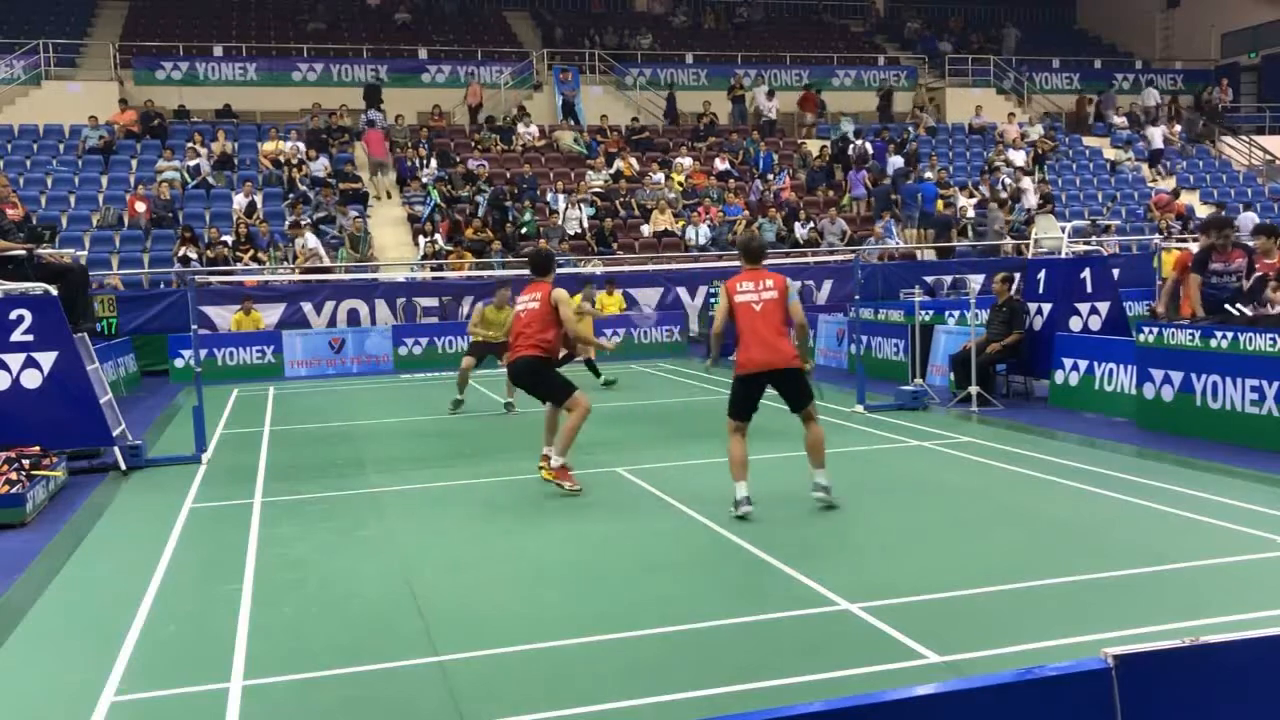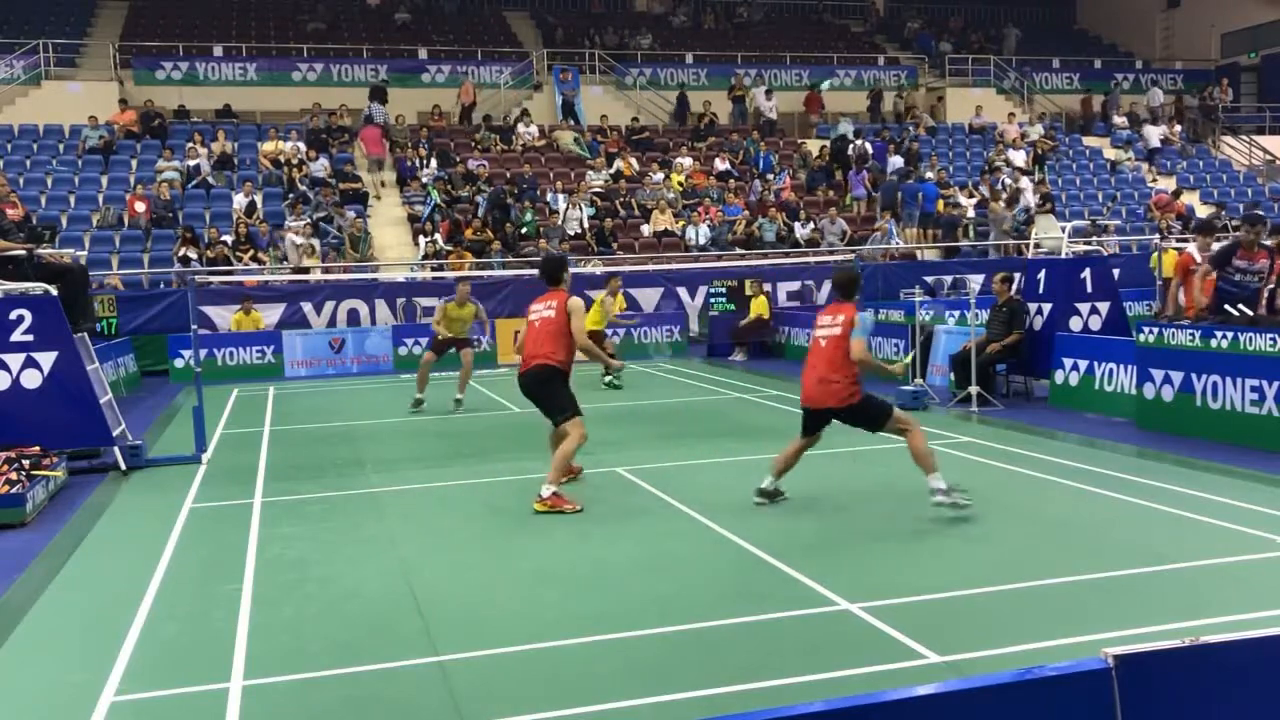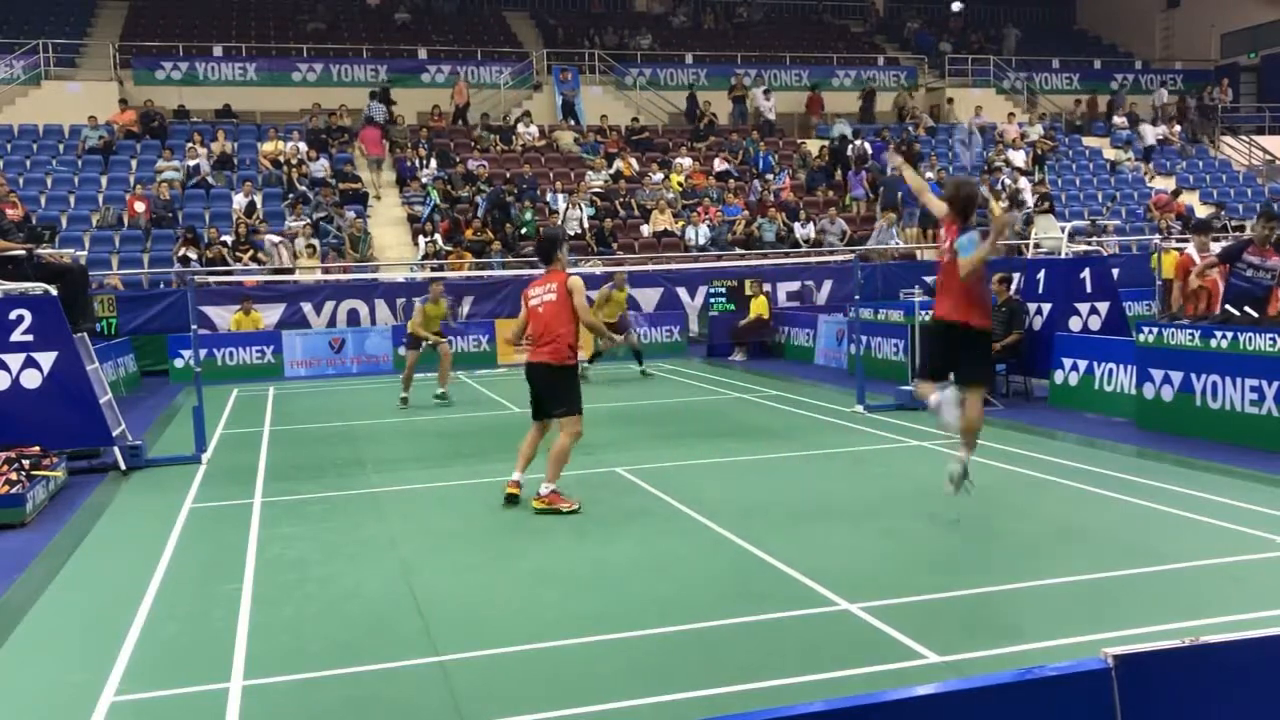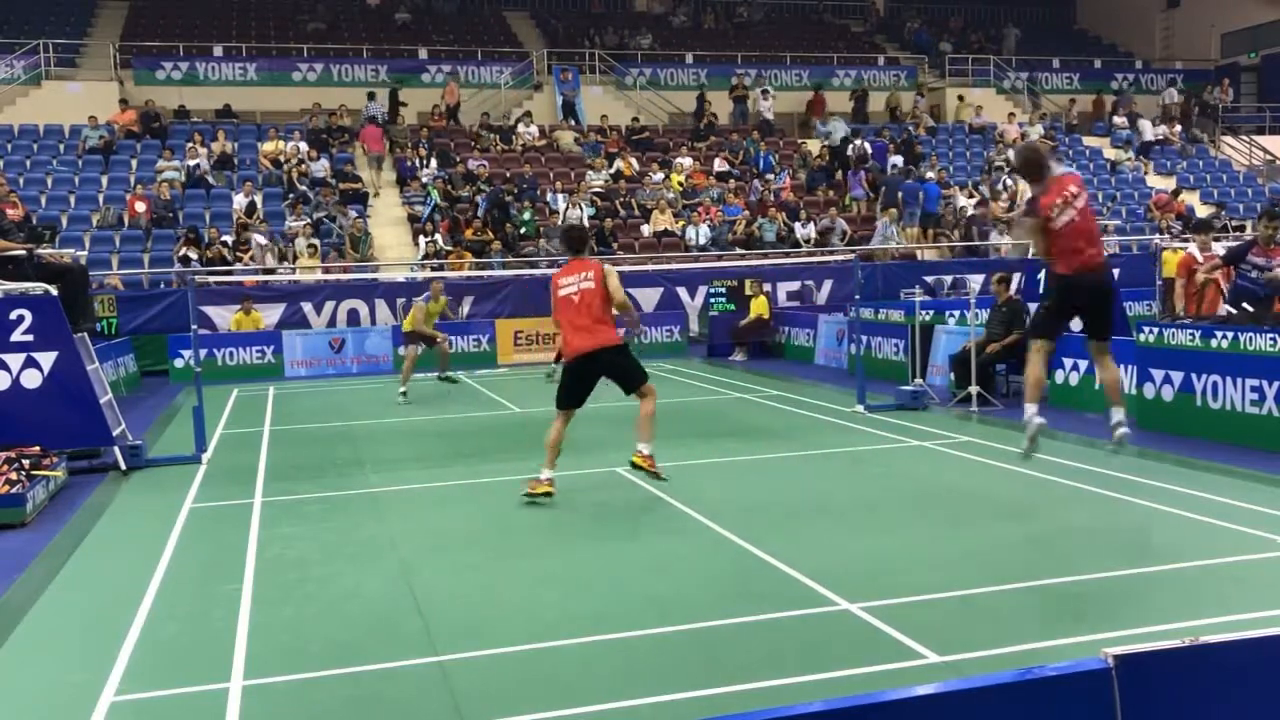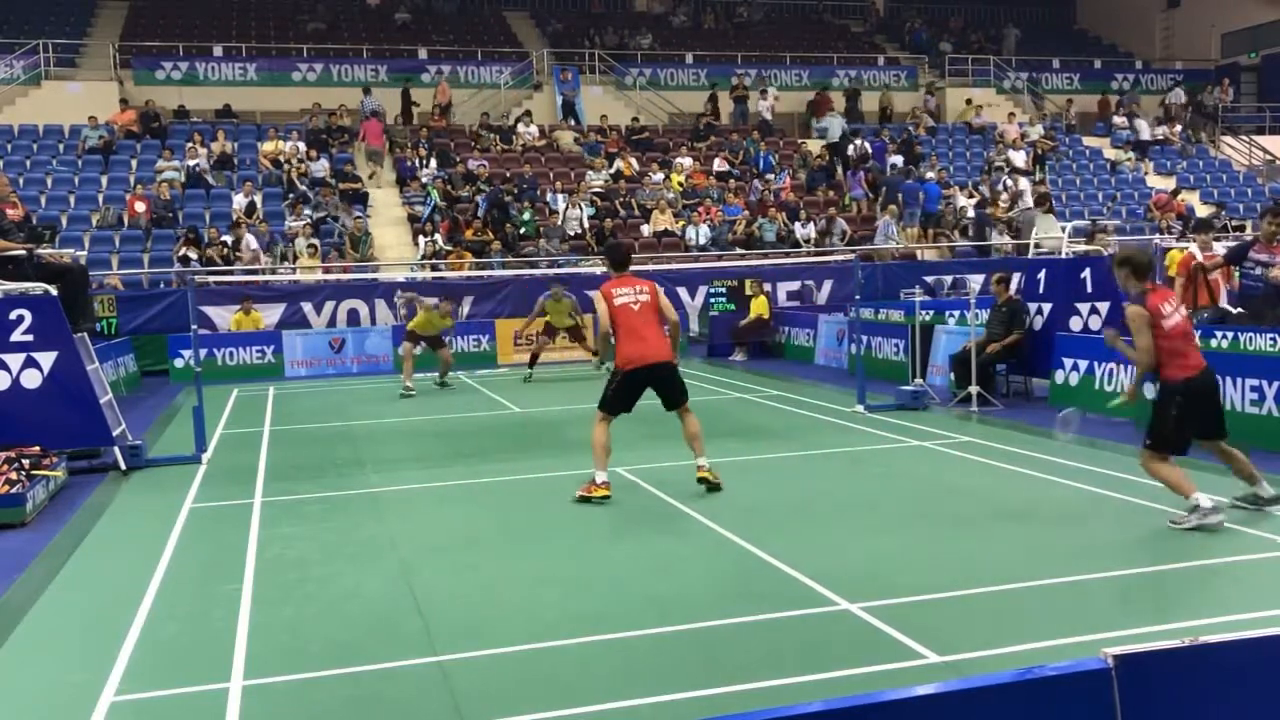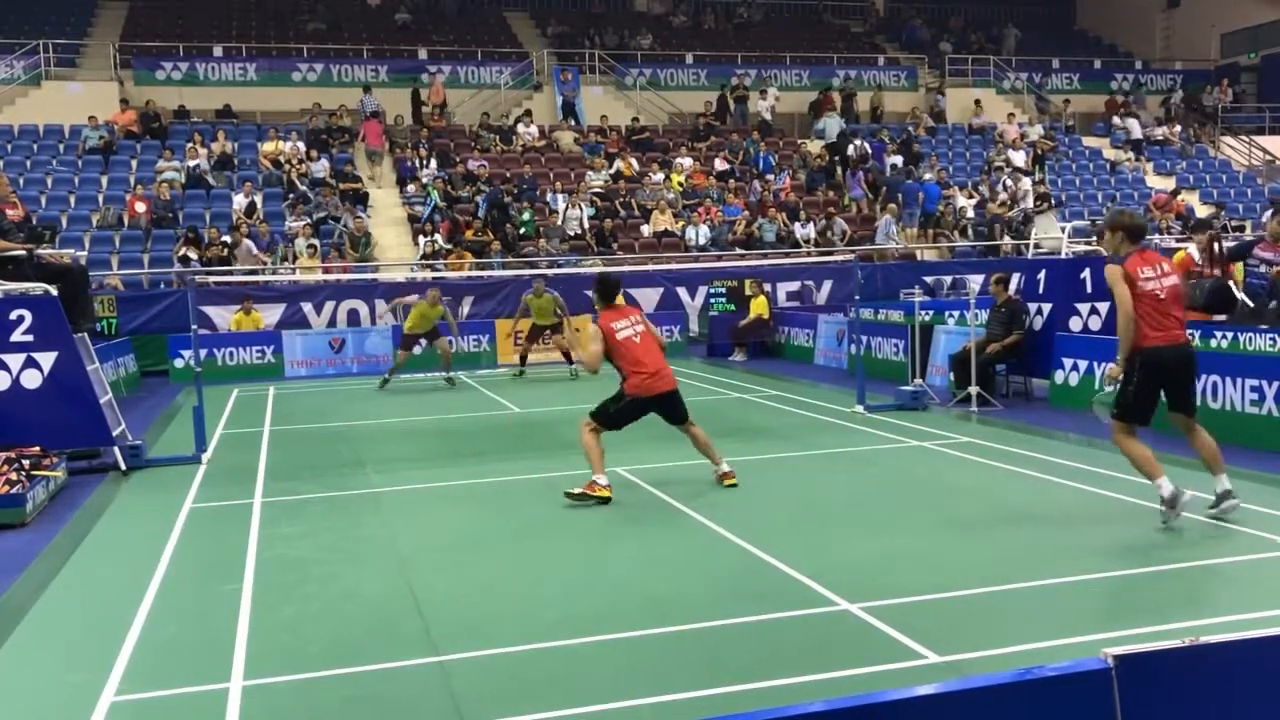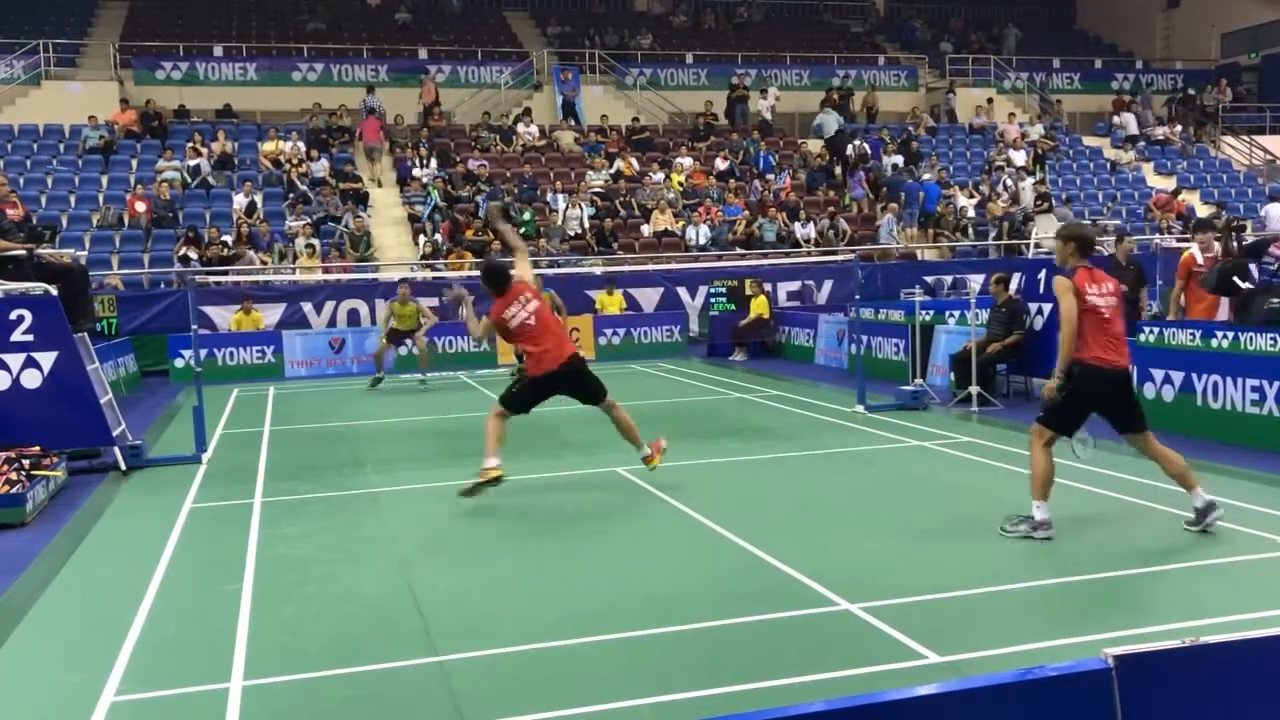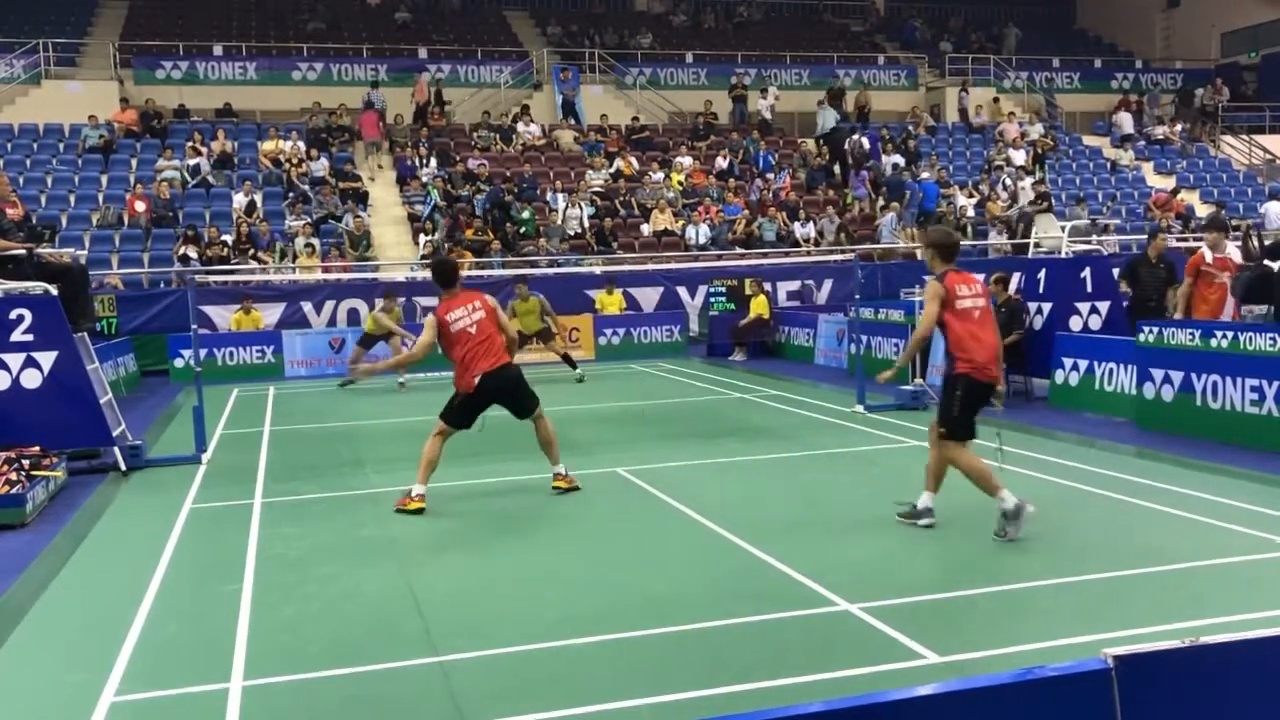
dt=0.3s
person 1, frame 1
left shoulder: (730, 287)
right shoulder: (782, 281)
left elbow: (717, 330)
right elbow: (800, 322)
left wrist: (713, 357)
right wrist: (805, 357)
left hip: (748, 366)
right hip: (784, 362)
left knee: (736, 431)
right knee: (810, 419)
left ankle: (741, 496)
right ankle: (820, 484)
person 1, frame 2
left shoulder: (822, 316)
right shoulder: (857, 316)
right elbow: (857, 355)
right wrist: (887, 368)
left hip: (811, 397)
right hip: (841, 396)
left knee: (806, 440)
right knee: (911, 428)
left ankle: (768, 486)
right ankle: (940, 489)
person 1, frame 3
left shoulder: (948, 220)
right shoulder: (969, 235)
left elbow: (923, 193)
right elbow: (965, 270)
left wrist: (901, 165)
right wrist: (994, 238)
left hip: (942, 322)
right hip: (970, 323)
left knee: (925, 385)
right knee: (974, 396)
left ankle: (941, 399)
right ankle: (963, 460)
person 1, frame 4
left shoulder: (1032, 211)
right shoulder: (1072, 179)
left elbow: (1045, 254)
left hip: (1065, 281)
right hip: (1099, 277)
left knee: (1038, 351)
right knee: (1104, 356)
left ankle: (1032, 417)
right ankle: (1118, 421)
person 1, frame 5
left shoulder: (1135, 308)
right shoulder: (1166, 295)
left elbow: (1147, 358)
left wrist: (1134, 387)
right wrist: (1120, 345)
left hip: (1178, 387)
right hip: (1203, 378)
left knee: (1152, 460)
right knee: (1216, 446)
left ankle: (1203, 506)
person 1, frame 6
left shoulder: (1116, 267)
right shoulder: (1165, 262)
left elbow: (1127, 314)
right elbow: (1180, 304)
left wrist: (1119, 361)
left hip: (1148, 354)
right hip: (1181, 350)
left knee: (1123, 432)
right knee: (1189, 424)
left ankle: (1169, 492)
right ankle: (1223, 491)
person 1, frame 7
left shoulder: (1064, 280)
right shoulder: (1110, 281)
left elbow: (1068, 327)
left wrist: (1056, 376)
left hip: (1091, 372)
right hip: (1119, 370)
left knee: (1040, 438)
right knee: (1146, 444)
left ankle: (1040, 518)
right ankle: (1203, 504)
person 1, frame 8
left shoulder: (937, 284)
right shoulder: (975, 283)
left elbow: (923, 331)
right elbow: (993, 332)
left wrist: (896, 368)
right wrist: (999, 380)
left hip: (966, 372)
right hip: (987, 373)
left knee: (955, 448)
right knee: (940, 434)
left ankle: (1010, 504)
right ankle: (926, 505)
person 2, frame 1
left shoulder: (522, 295)
right shoulder: (557, 294)
left elbow: (511, 331)
right elbow: (573, 332)
right wrist: (601, 344)
left hip: (515, 365)
right hip: (535, 362)
left knee: (557, 399)
right knee: (581, 406)
left ankle: (548, 456)
right ankle: (556, 465)
person 2, frame 2
left shoulder: (533, 306)
right shoulder: (573, 302)
left elbow: (520, 348)
right elbow: (581, 343)
right wrist: (609, 363)
left hip: (527, 375)
right hip: (548, 373)
left knee: (562, 421)
right knee: (577, 433)
left ankle: (562, 468)
right ankle: (548, 495)
person 2, frame 3
left shoulder: (530, 290)
right shoulder: (572, 281)
left elbow: (517, 335)
right elbow: (587, 320)
left wrist: (517, 338)
right wrist: (612, 337)
left hip: (534, 365)
right hip: (559, 363)
left knee: (539, 426)
right knee: (572, 429)
left ankle: (514, 483)
right ankle: (546, 493)
person 2, frame 4
left shoulder: (556, 278)
right shoulder: (603, 269)
left elbow: (558, 322)
right elbow: (620, 302)
right wrist: (634, 321)
left hip: (575, 354)
right hip: (609, 349)
left knee: (563, 418)
right knee: (648, 394)
left ankle: (545, 479)
right ankle: (643, 453)
person 2, frame 5
left shoulder: (603, 292)
right shoulder: (651, 287)
left elbow: (604, 329)
right elbow: (674, 320)
left wrist: (603, 353)
right wrist: (674, 353)
left hip: (629, 364)
right hip: (662, 360)
left knee: (602, 420)
right knee: (685, 412)
left ankle: (599, 482)
right ankle: (703, 468)
person 2, frame 6
left shoulder: (597, 327)
right shoulder: (636, 313)
left elbow: (593, 367)
right elbow: (660, 342)
left wrist: (580, 350)
left hip: (638, 391)
right hip: (666, 384)
left knee: (588, 428)
right knee: (688, 427)
left ankle: (599, 485)
right ankle: (724, 471)
person 2, frame 7
left shoulder: (494, 315)
right shoulder: (524, 285)
left elbow: (477, 335)
right elbow: (521, 250)
left wrist: (465, 303)
right wrist: (500, 223)
left hip: (539, 372)
right hip: (569, 362)
left knee: (496, 416)
right knee: (611, 406)
left ankle: (491, 469)
right ankle: (647, 454)
person 2, frame 8
left shoulder: (437, 316)
right shoulder: (485, 300)
left elbow: (416, 353)
right elbow: (512, 336)
left wrist: (374, 367)
left hip: (474, 384)
right hip: (505, 373)
left knee: (439, 434)
right knee: (538, 417)
left ankle: (416, 495)
right ankle: (561, 475)
